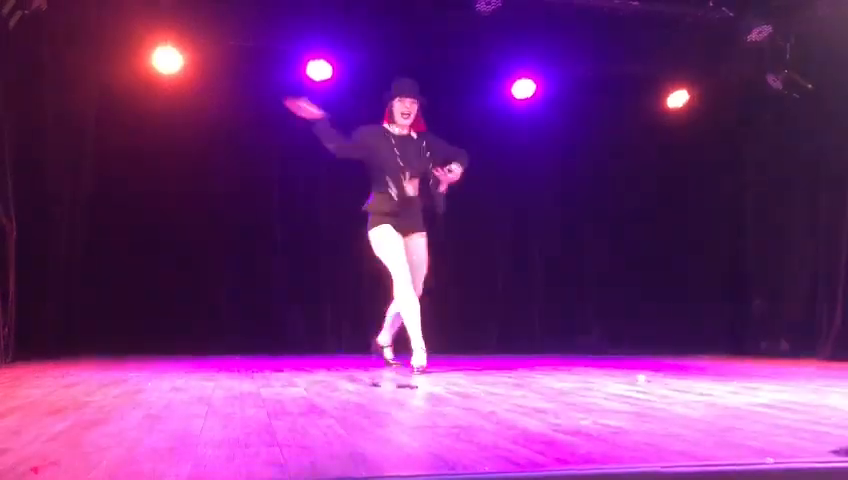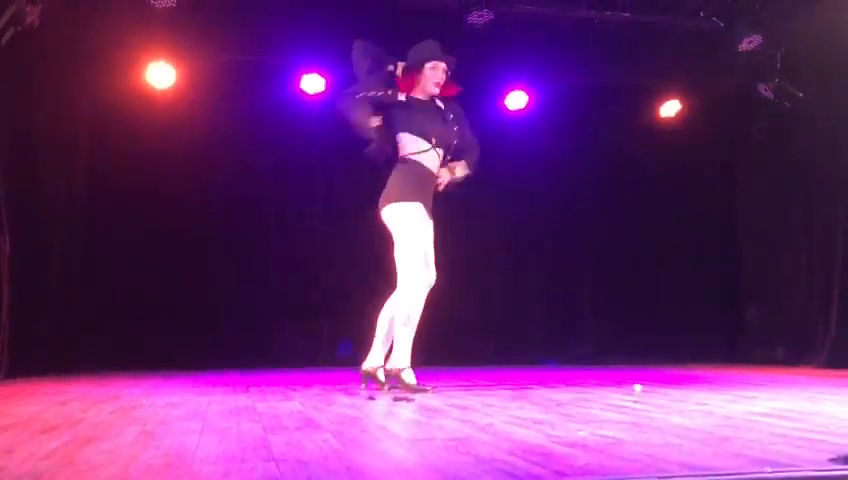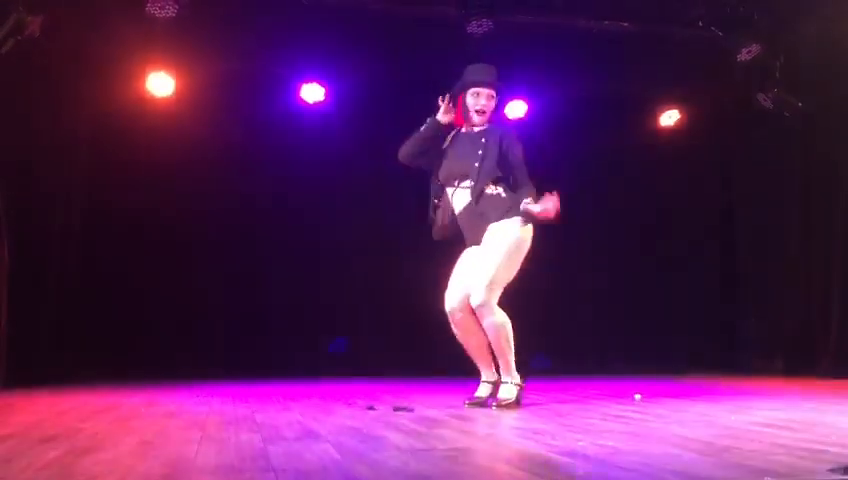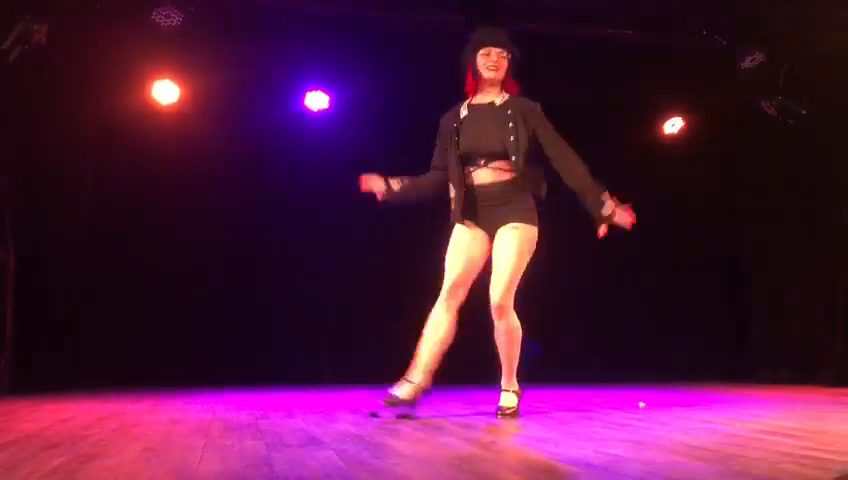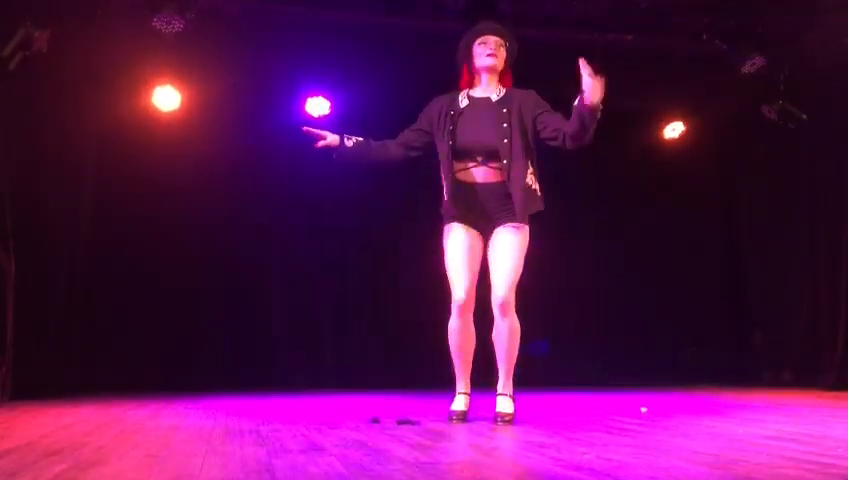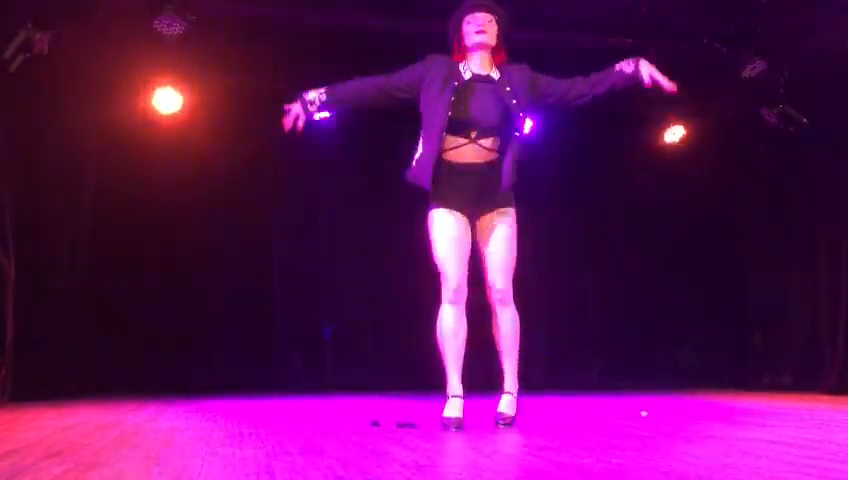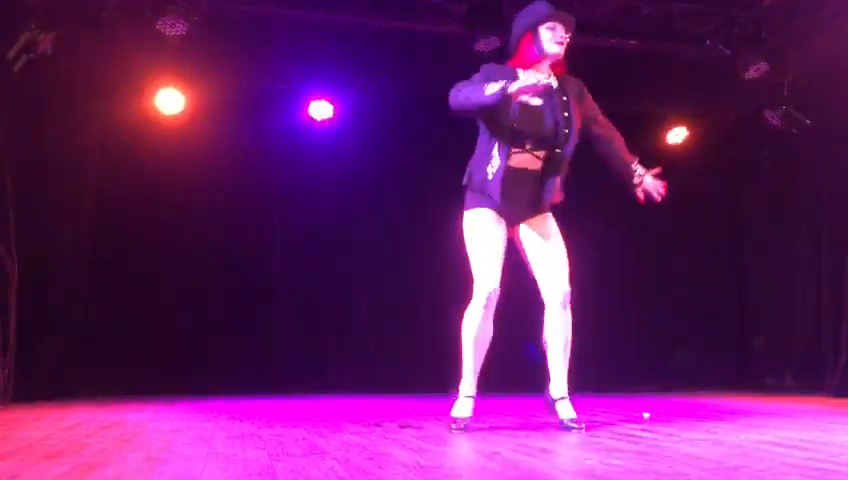
dt=0.7s
person 1, frame 1
left shoulder: (423, 140)
right shoulder: (373, 134)
left elbow: (458, 157)
right elbow: (339, 144)
left wrist: (453, 170)
right wrist: (319, 118)
left hip: (413, 220)
right hip: (384, 219)
left knee: (413, 290)
right knee: (402, 279)
left ankle: (383, 339)
right ankle: (418, 351)
person 1, frame 2
left shoulder: (449, 110)
right shoulder: (397, 100)
left elbow: (470, 151)
right elbow: (361, 50)
left wrist: (454, 169)
right wrist: (397, 70)
left hip: (417, 196)
right hip: (406, 193)
left knee: (407, 286)
right knee: (422, 278)
left ankle: (373, 362)
right ankle: (399, 363)
person 1, frame 3
left shoulder: (500, 137)
right shoulder: (447, 140)
left elbow: (521, 186)
right elbow: (407, 156)
left wrist: (536, 207)
right wrist: (438, 122)
left hip: (505, 222)
right hip: (474, 238)
left knee: (481, 298)
right knee: (455, 307)
left ankle: (511, 380)
right ankle: (489, 377)
person 1, frame 4
left shoulder: (524, 108)
right shoulder: (454, 119)
left elbow: (562, 156)
right elbow: (441, 177)
left wrist: (603, 205)
right wrist: (390, 187)
left hip: (515, 211)
right hip: (472, 216)
left knee: (500, 301)
right knee: (450, 292)
left ankle: (510, 388)
right ankle: (416, 379)
person 1, frame 5
left shoulder: (522, 101)
right shoulder: (445, 104)
left elbow: (565, 135)
right elbow: (393, 150)
left wrist: (587, 106)
right wrist: (341, 143)
left hip: (507, 211)
right hip: (459, 213)
left knee: (503, 301)
right knee: (461, 304)
left ankle: (505, 391)
right ankle: (461, 389)
person 1, frame 6
left shoulder: (516, 79)
right shoulder: (436, 71)
left elbow: (575, 90)
right elbow: (378, 88)
left wrist: (631, 71)
right wrist: (317, 99)
left hip: (494, 195)
right hip: (448, 195)
left knee: (501, 293)
right knee: (454, 291)
left ankle: (509, 390)
right ankle: (454, 395)
person 1, frame 7
left shoulder: (570, 90)
right shoulder: (497, 77)
left elbow: (604, 135)
right elbow: (460, 98)
left wrist: (637, 174)
right wrist: (509, 87)
left hip: (535, 205)
right hip: (489, 199)
left knee: (559, 292)
right knee: (487, 291)
left ankle: (559, 395)
right ankle: (466, 394)
